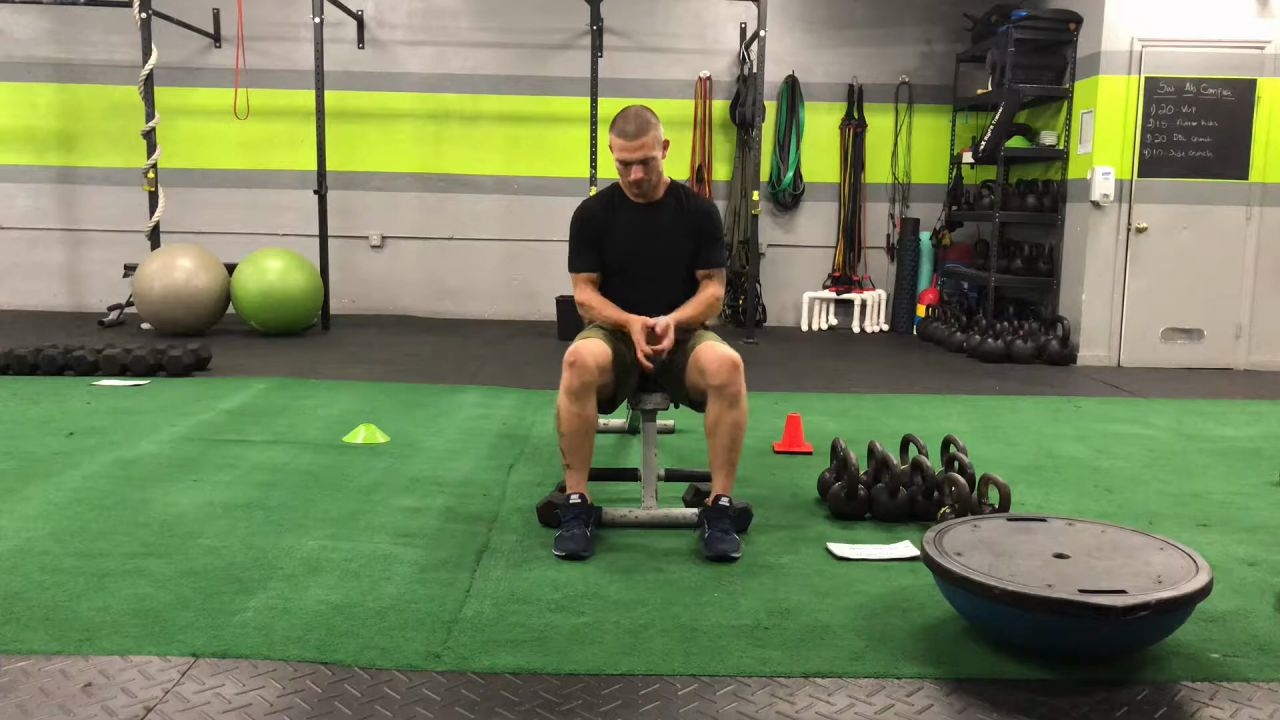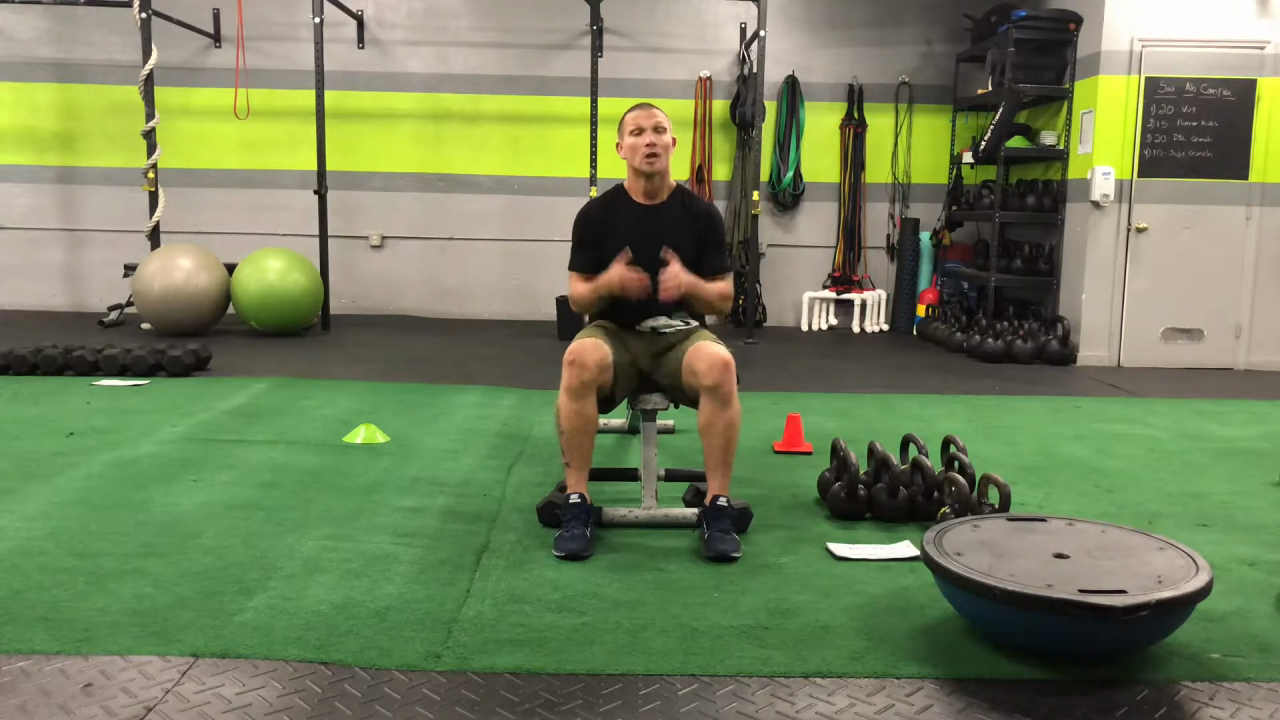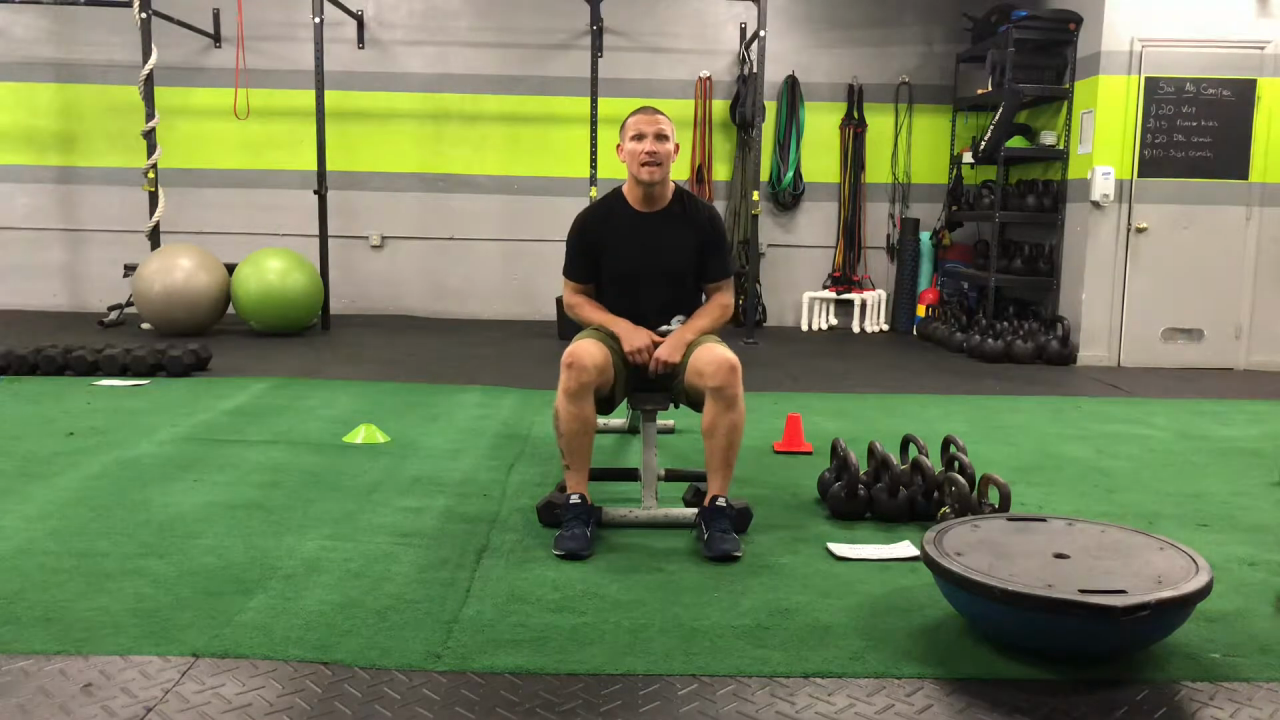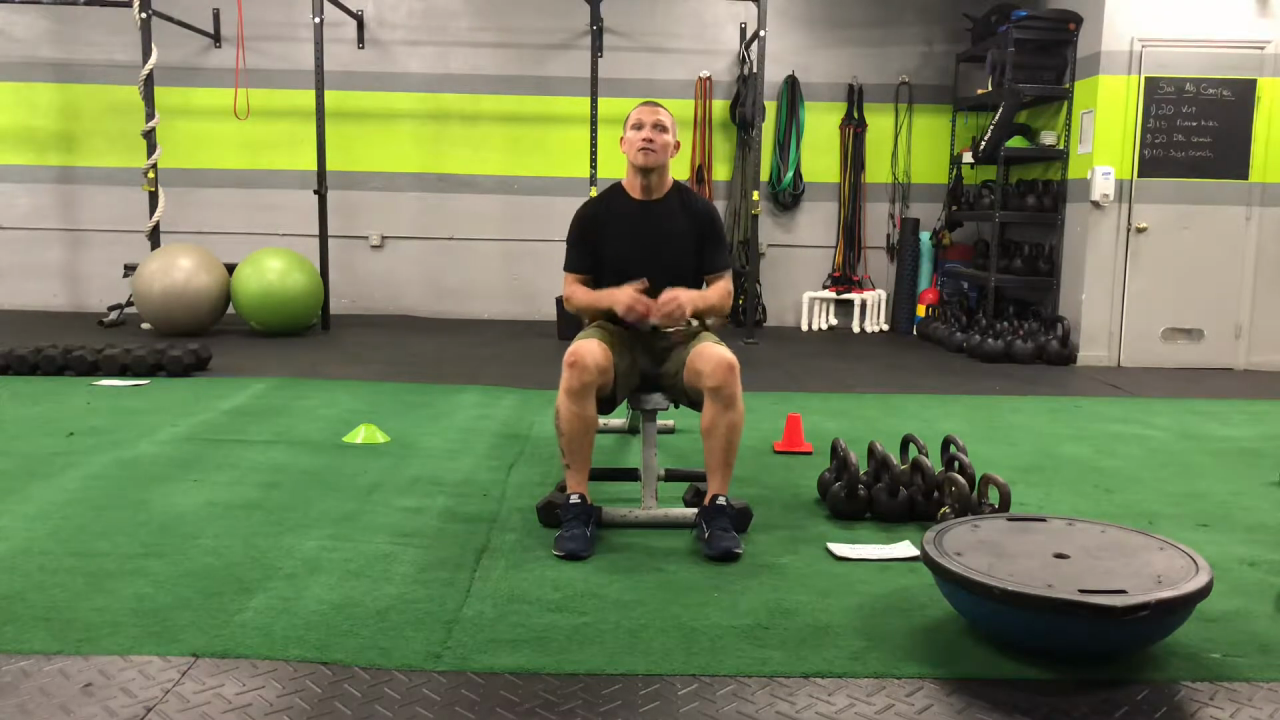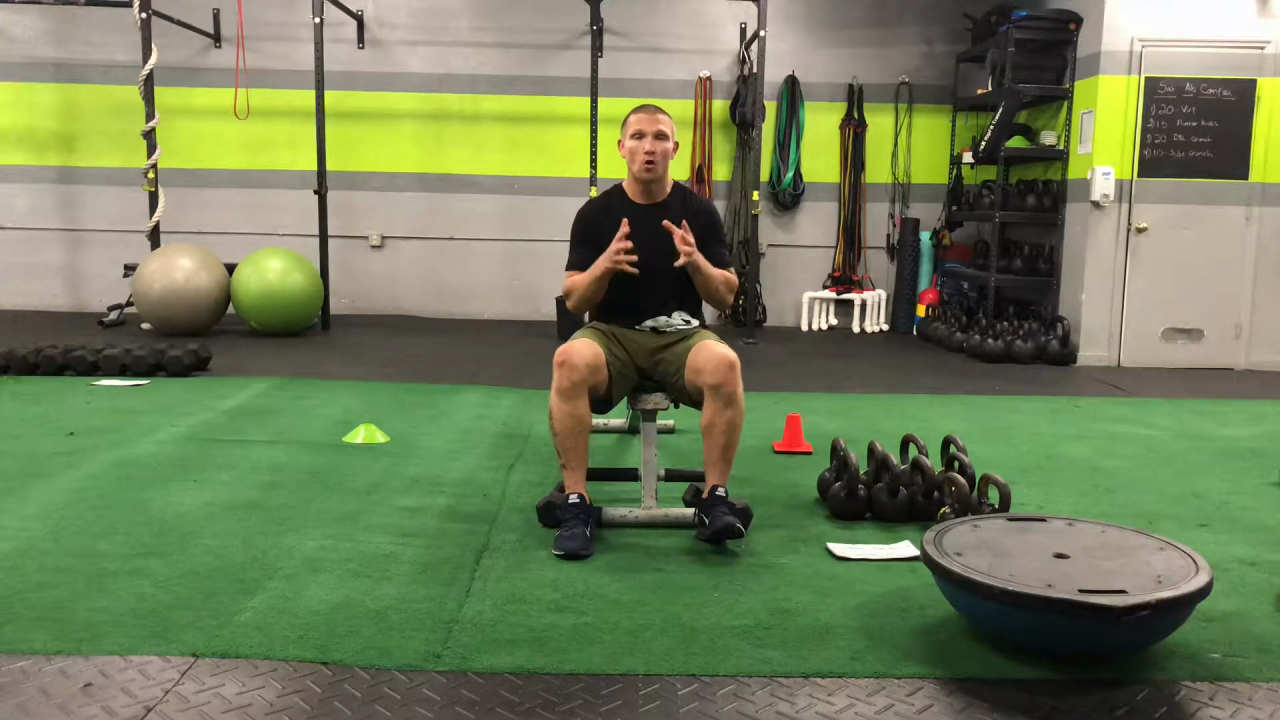
dt=1s
person 1, frame 1
left shoulder: (698, 210)
right shoulder: (592, 212)
left elbow: (713, 287)
right elbow: (584, 292)
left wrist: (674, 320)
right wrist: (630, 322)
left hip: (682, 334)
right hip: (616, 333)
left knee: (728, 365)
right knee: (579, 360)
left ankle: (718, 507)
right ankle: (576, 504)
person 1, frame 2
left shoulder: (701, 213)
right shoulder: (597, 213)
left elbow: (722, 298)
right elbow: (577, 297)
left wrist: (690, 284)
right wrist: (606, 284)
left hip: (681, 333)
right hip: (616, 330)
left knee: (720, 366)
right knee: (578, 360)
left ankle: (717, 507)
right ankle: (577, 504)
person 1, frame 3
left shoulder: (702, 218)
right shoulder: (594, 220)
left elbow: (722, 299)
right elbow: (575, 298)
left wrist: (682, 337)
right wrist: (623, 328)
left hip: (682, 338)
right hip: (616, 335)
left knee: (725, 367)
right knee: (577, 362)
left ankle: (716, 508)
right ankle: (577, 504)
person 1, frame 4
left shoulder: (698, 211)
right shoulder: (595, 212)
left elbow: (723, 291)
right elbow: (572, 293)
left wrist: (694, 299)
right wrist: (611, 298)
left hip: (681, 336)
right hip: (613, 334)
left knee: (723, 368)
right knee: (579, 362)
left ankle: (716, 507)
right ankle: (577, 504)
person 1, frame 5
left shoulder: (699, 211)
right shoulder: (595, 213)
left elbow: (726, 295)
right elbow: (574, 299)
left wrist: (695, 260)
right wrist: (604, 265)
left hip: (681, 335)
right hip: (613, 334)
left knee: (725, 365)
right knee: (568, 361)
left ankle: (714, 499)
right ankle: (576, 503)
